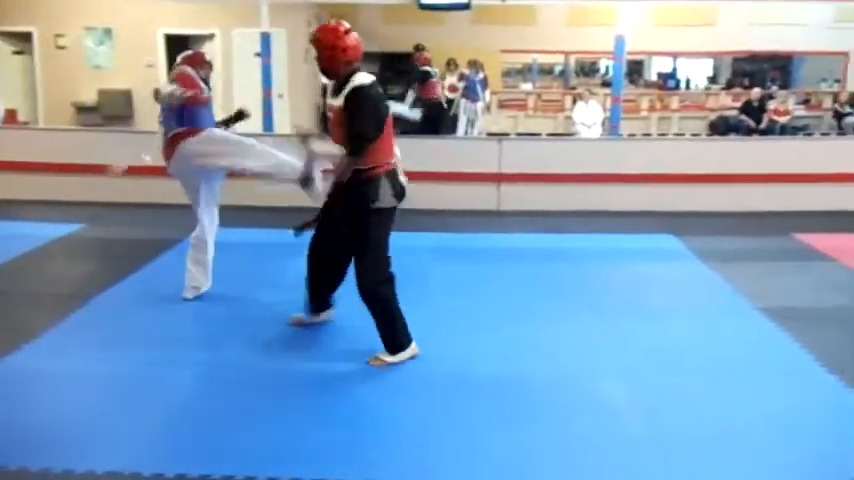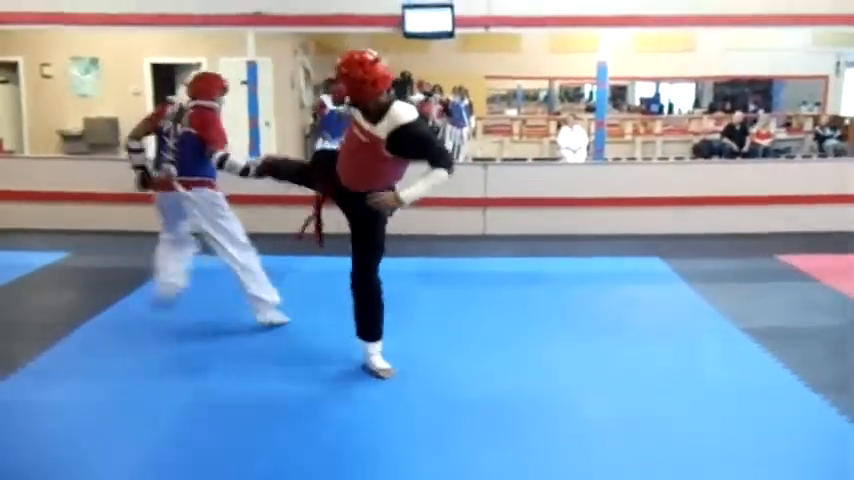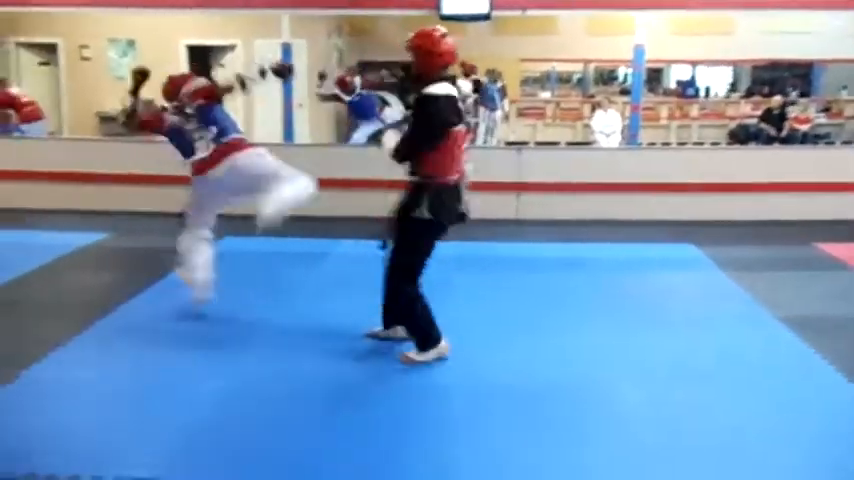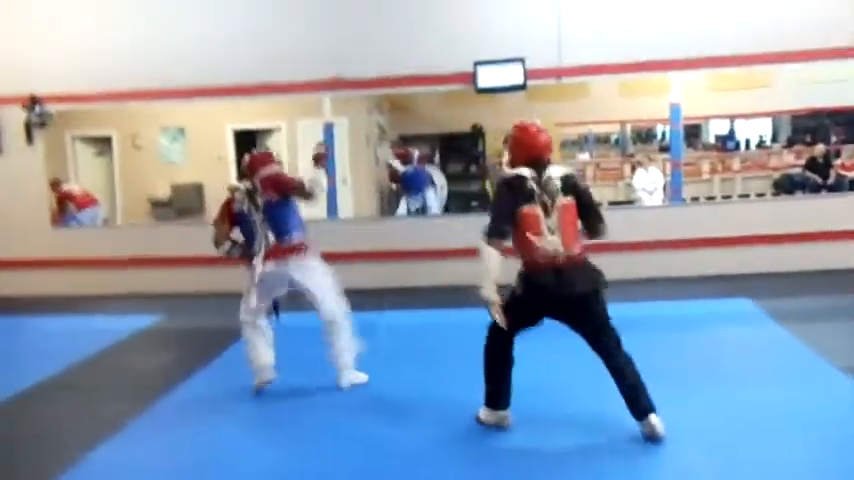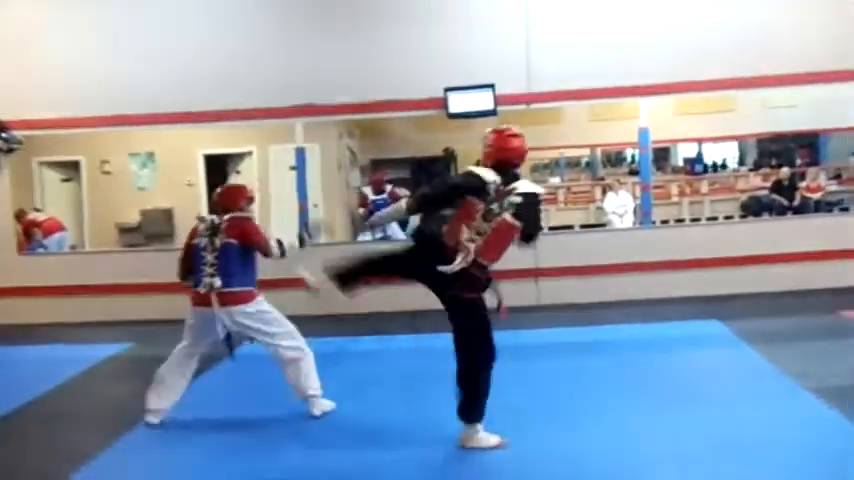
dt=0.4s
person 1, frame 1
left shoulder: (365, 94)
right shoulder: (336, 89)
left elbow: (355, 151)
left hip: (374, 189)
right hip: (349, 185)
left knee: (372, 275)
right knee: (323, 249)
left ankle: (400, 345)
right ankle: (319, 308)
person 1, frame 2
left shoulder: (404, 126)
right shoulder: (361, 105)
left elbow: (443, 165)
left wrist: (401, 198)
left hip: (368, 200)
right hip: (337, 175)
left knee: (365, 275)
right knee: (301, 170)
left ankle: (373, 350)
right ankle: (270, 166)
person 1, frame 3
left shoulder: (432, 101)
right shoulder: (453, 91)
left elbow: (406, 155)
left hip: (432, 202)
right hip: (444, 195)
left knee: (402, 275)
right knee: (402, 264)
left ankle: (431, 343)
right ankle: (395, 324)
person 1, frame 4
left shoulder: (513, 185)
right shoulder: (569, 181)
left elbow: (495, 237)
right elbow: (598, 229)
left wrist: (489, 290)
left hip: (540, 283)
right hip: (580, 279)
left knee: (498, 337)
right knee: (611, 348)
left ankle: (496, 410)
right ankle: (647, 417)
person 1, frame 5
left shoulder: (474, 179)
right shoulder: (530, 197)
left elbow: (420, 201)
right elbow: (528, 237)
left wrist: (375, 219)
left hip: (429, 259)
right hip: (465, 281)
left knee: (384, 261)
right knee: (479, 355)
left ankle: (337, 275)
right ankle: (472, 432)
person 2, frame 1
left shoulder: (196, 94)
right shoulder: (184, 76)
right elbow: (160, 93)
left wrist: (230, 120)
right wrist: (184, 95)
left hip: (180, 159)
right hip: (192, 146)
left knee: (206, 221)
right knee: (255, 154)
left ankle: (195, 286)
right ankle: (306, 174)
person 2, frame 2
left shoulder: (167, 111)
right shoulder: (208, 115)
left elbow: (133, 138)
right elbow: (218, 157)
left wrist: (142, 171)
right wrist: (255, 169)
left hip: (165, 192)
right hip: (198, 193)
left knee: (173, 238)
right knee: (236, 247)
left ankle: (169, 284)
right ankle: (267, 309)
person 2, frame 3
left shoulder: (164, 115)
right shoulder: (201, 95)
left elbow: (131, 121)
right elbow: (230, 86)
left wrist: (135, 89)
right wrist: (273, 69)
left hip: (207, 175)
right hip: (241, 158)
left knee: (195, 231)
right knee: (300, 184)
left ankle: (199, 286)
right ankle: (272, 207)
person 2, frame 4
right shoulder: (273, 181)
right elbow: (308, 192)
left hip: (267, 266)
right hip: (299, 258)
left knee: (251, 315)
right knee: (334, 313)
left ankle: (263, 371)
right ankle: (346, 373)
person 2, frame 5
left shoulder: (198, 229)
right shoulder: (242, 224)
left elbow: (183, 275)
right elbow: (270, 250)
left hip: (204, 307)
right hip: (242, 305)
left knee: (184, 356)
right knee: (292, 345)
left ankle: (155, 410)
right ankle: (315, 401)
